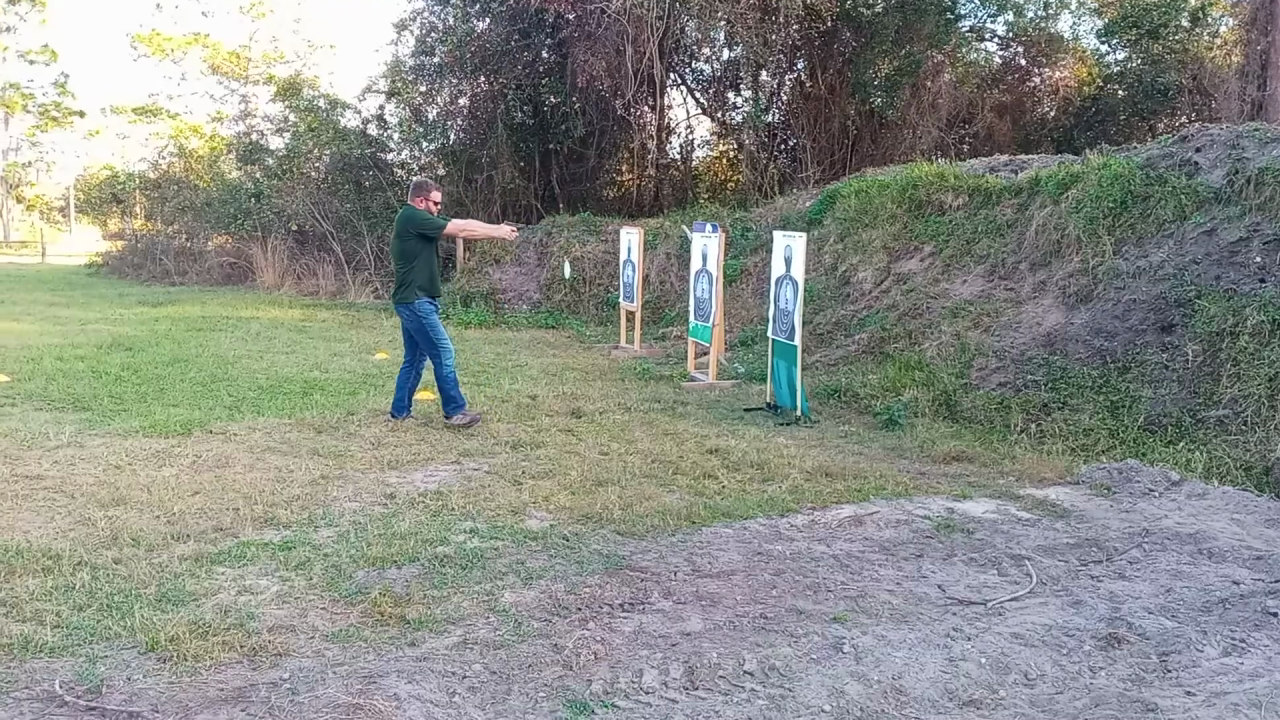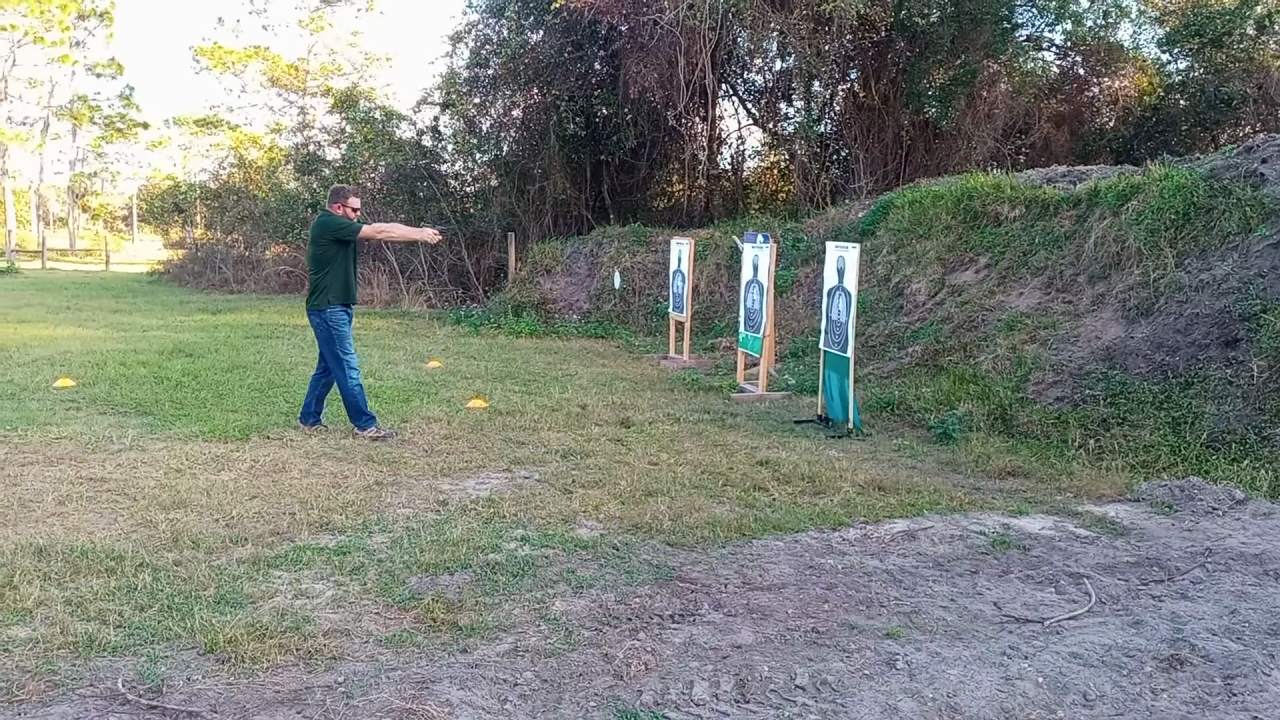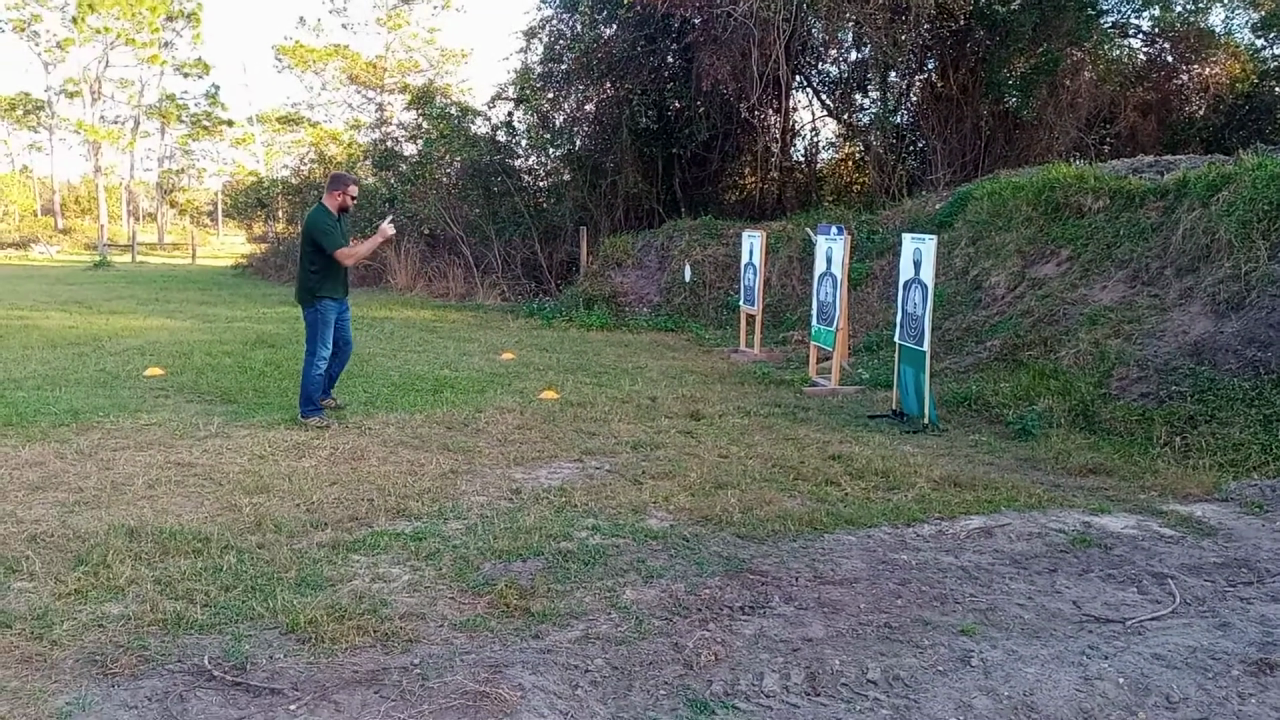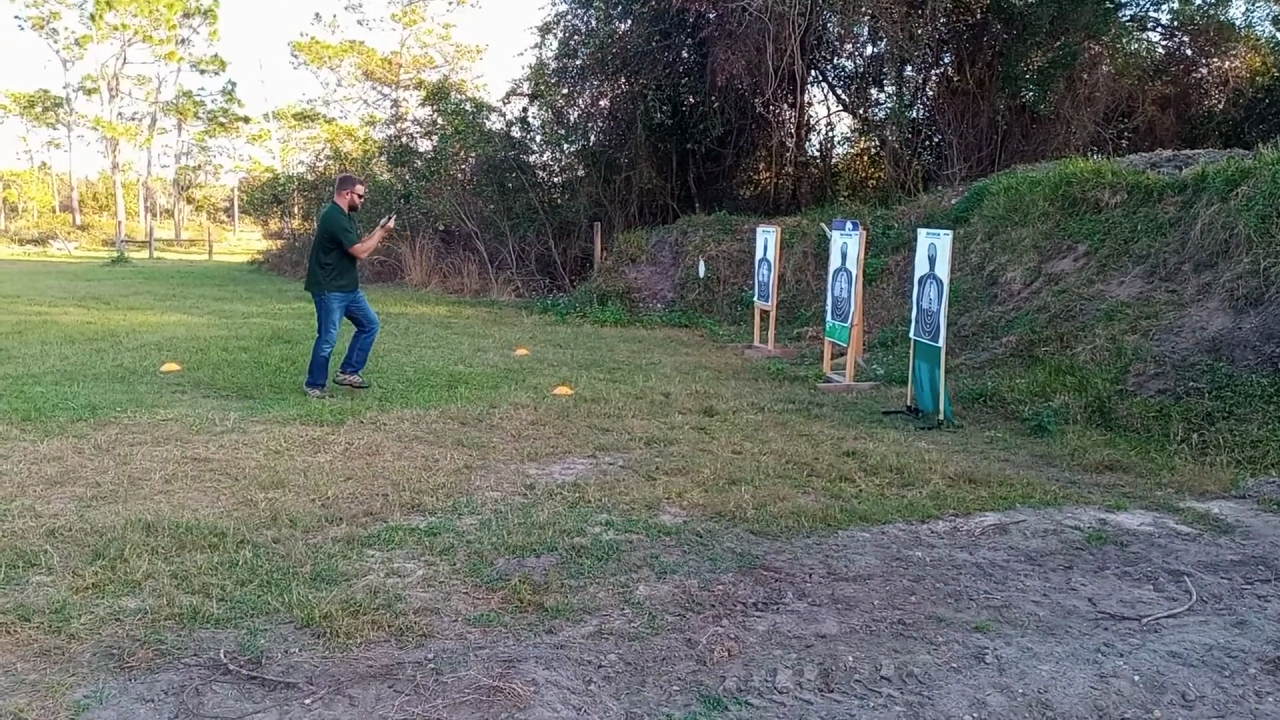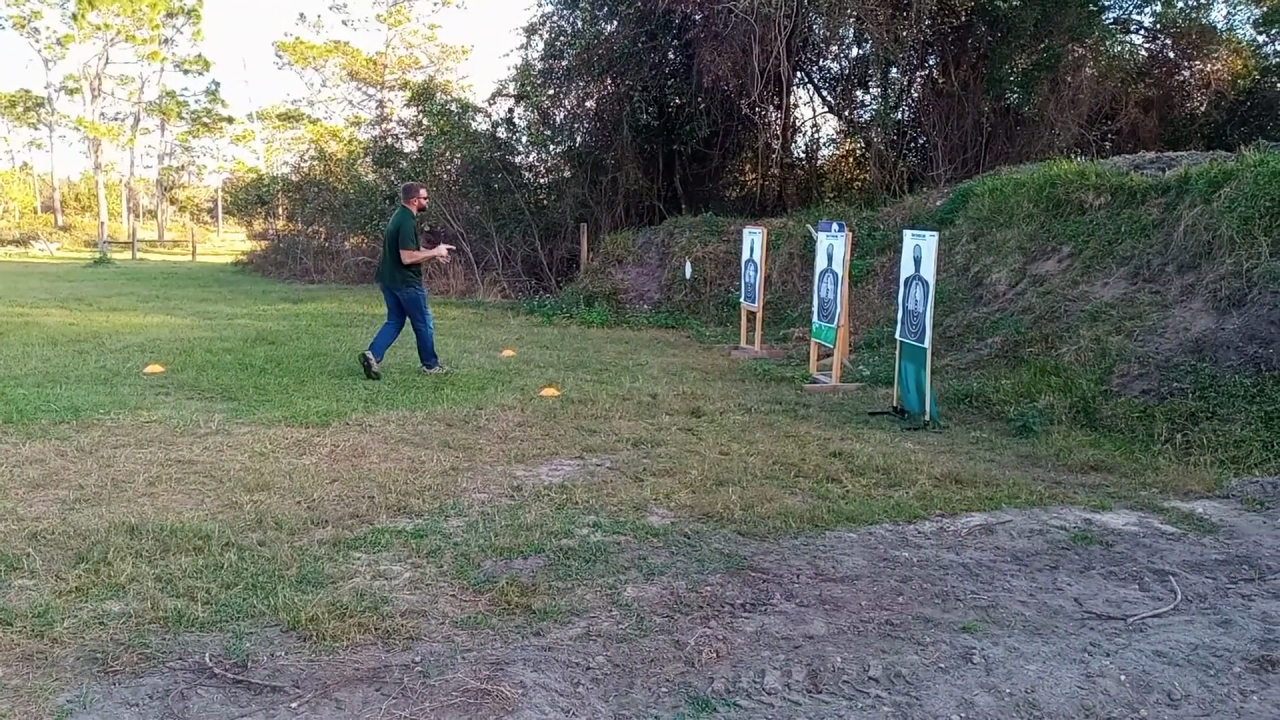
dt=1s
person 1, frame 1
left shoulder: (420, 219)
right shoulder: (412, 218)
left elbow: (462, 223)
right elbow: (460, 231)
left wrist: (497, 228)
right wrist: (498, 233)
left hip: (414, 300)
right hip: (415, 301)
left knee: (414, 358)
right knee: (443, 354)
left ankle: (400, 412)
right ankle: (455, 411)
person 1, frame 2
left shoulder: (340, 225)
right shoulder: (328, 224)
left elbow: (383, 228)
right elbow: (378, 233)
left wrist: (420, 232)
right wrist: (419, 235)
left hip: (335, 308)
right hip: (328, 309)
left knee: (329, 367)
right knee: (347, 367)
left ankle: (310, 419)
right ankle: (366, 425)
person 1, frame 3
left shoulder: (338, 215)
right shoulder: (319, 220)
right elbow: (347, 258)
left wrist: (354, 247)
right wrist: (379, 237)
left hip: (337, 295)
right hip: (320, 298)
left knee: (344, 346)
right knee: (319, 354)
left ankle: (323, 393)
right ankle: (309, 411)
person 1, frame 4
left shoulder: (342, 216)
right shoulder: (333, 218)
left elbow: (357, 245)
right elbow: (361, 252)
left wrist: (378, 231)
right wrist: (382, 232)
left hip: (348, 288)
right hip: (329, 290)
left knee: (370, 324)
right knee: (327, 339)
left ankle: (348, 372)
right ankle: (314, 385)
person 1, frame 5
left shoulder: (401, 216)
right shoulder: (407, 222)
right elbow: (407, 257)
left wrist: (435, 252)
right wrist: (434, 253)
left hip: (389, 280)
right hip: (406, 282)
left knee: (395, 322)
right knee: (423, 324)
left ankle: (373, 354)
right ankle: (430, 366)
